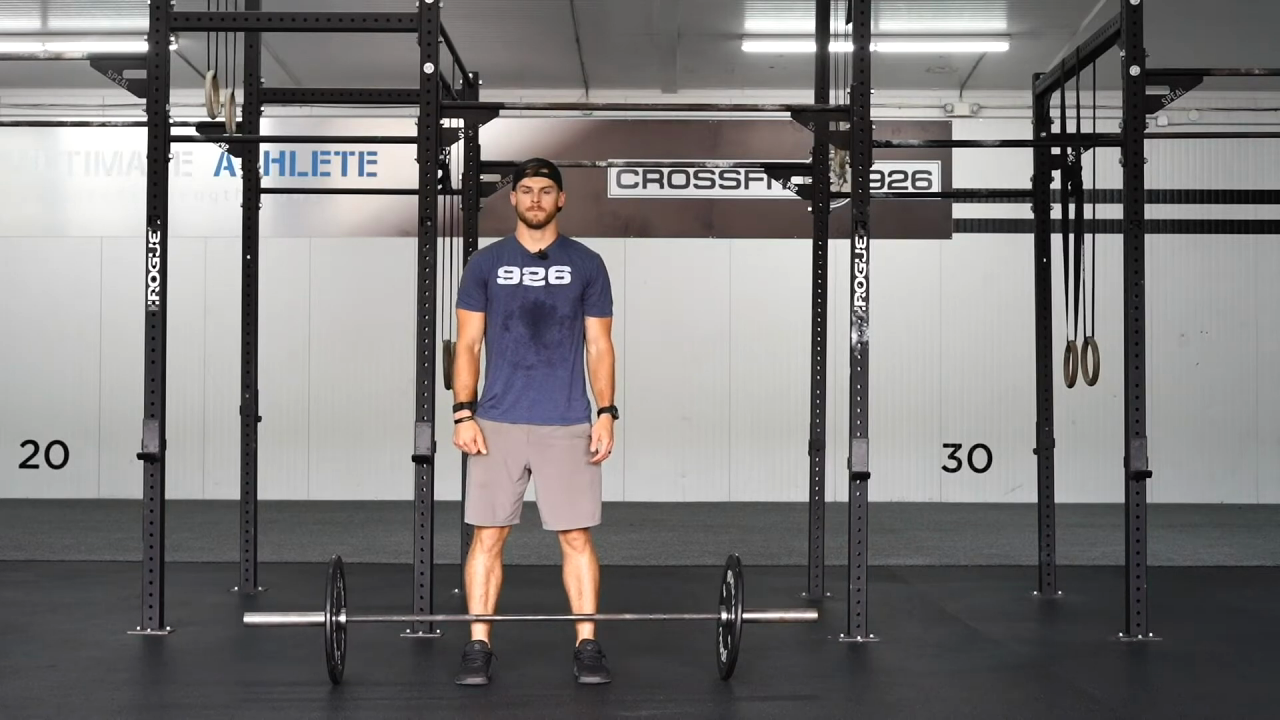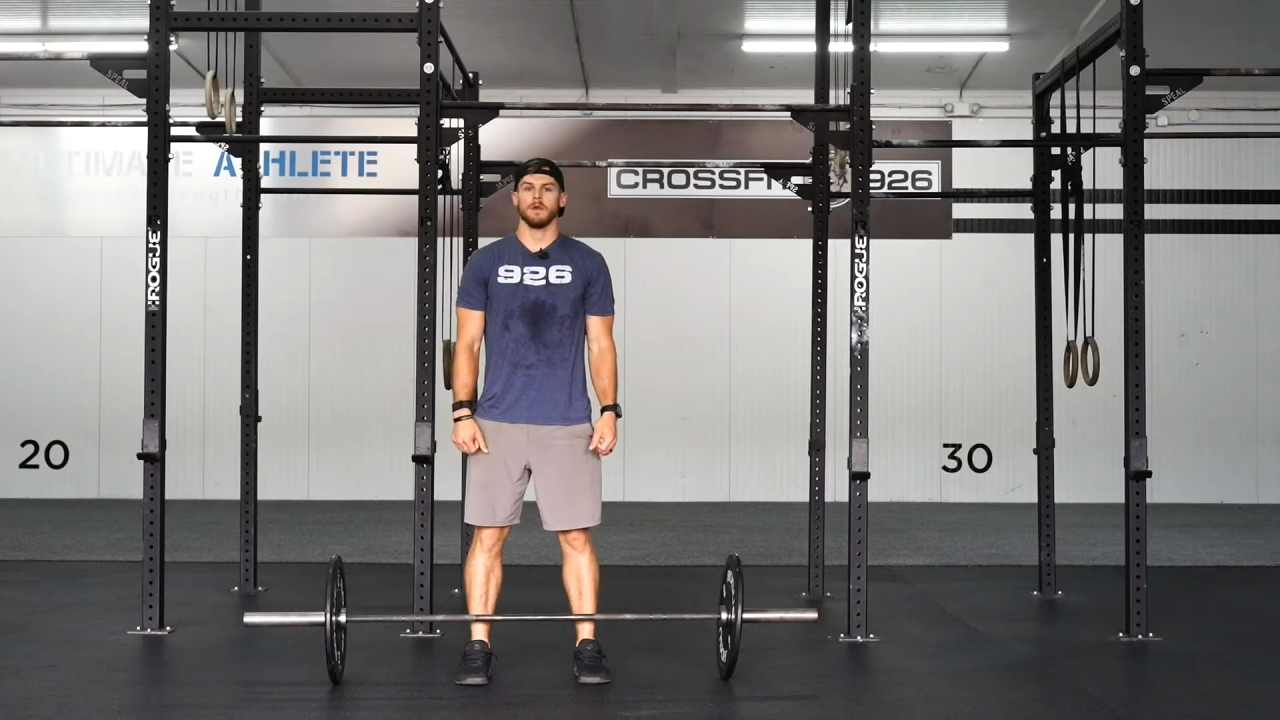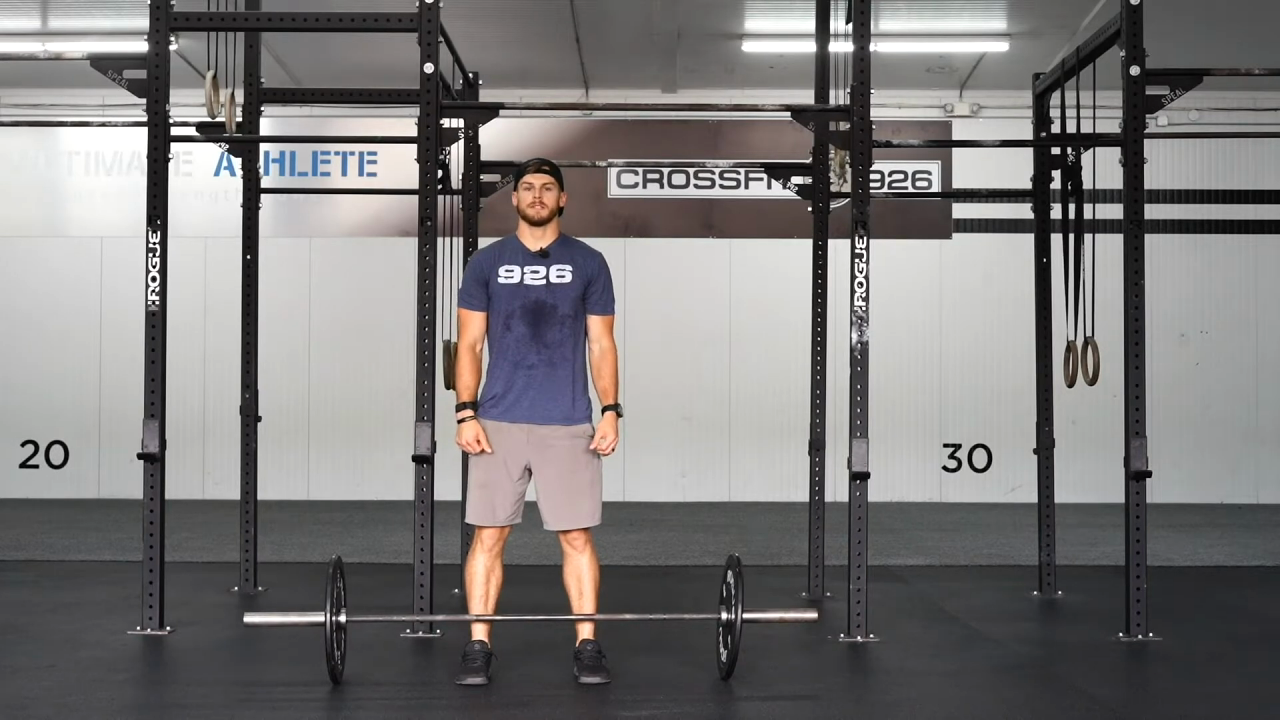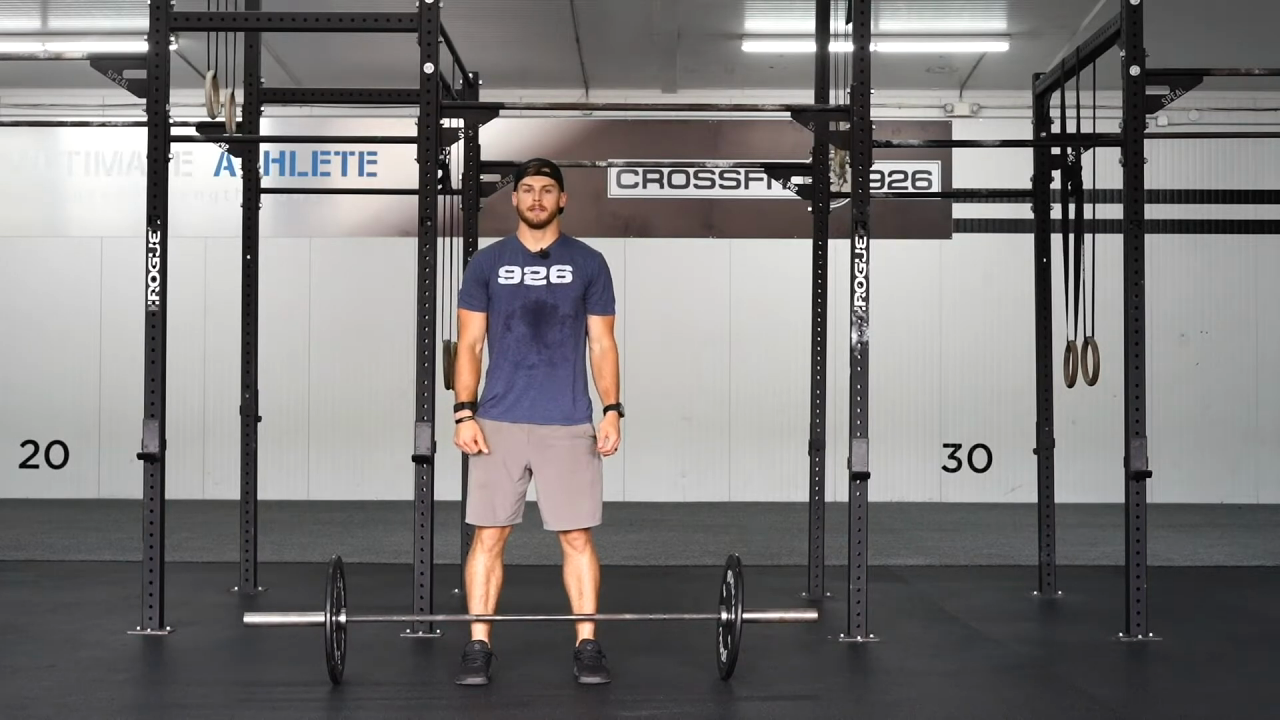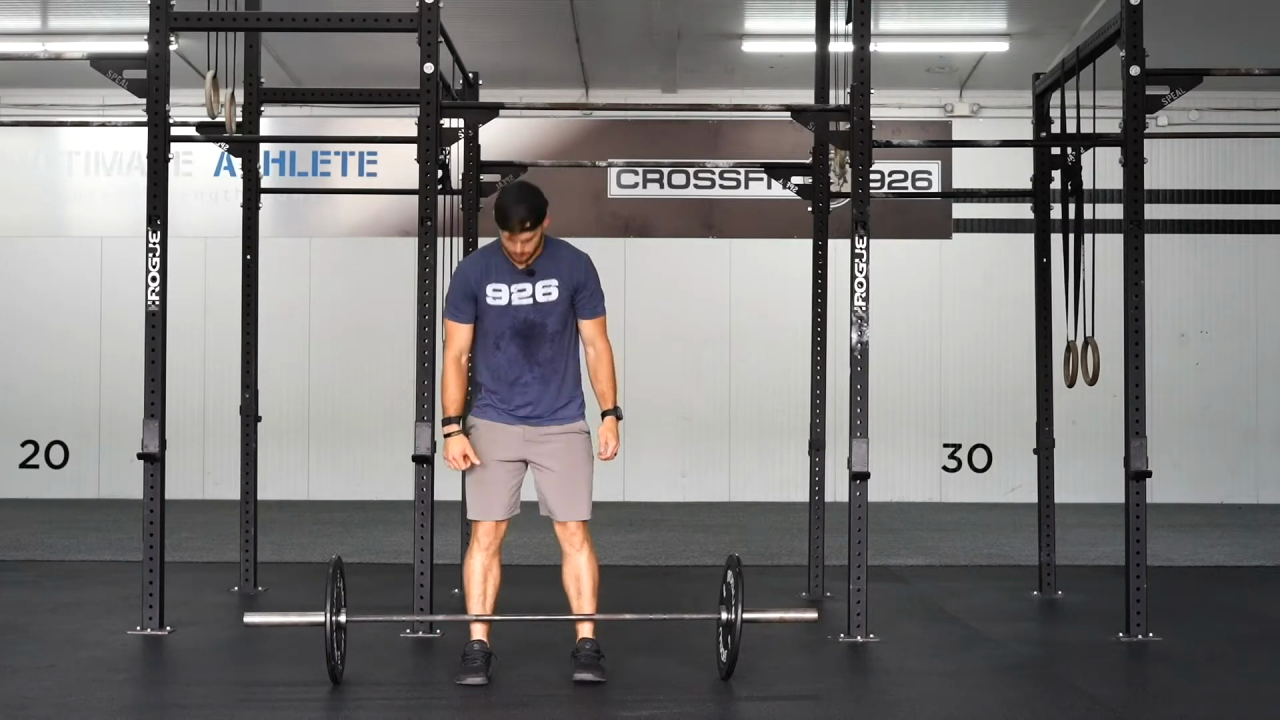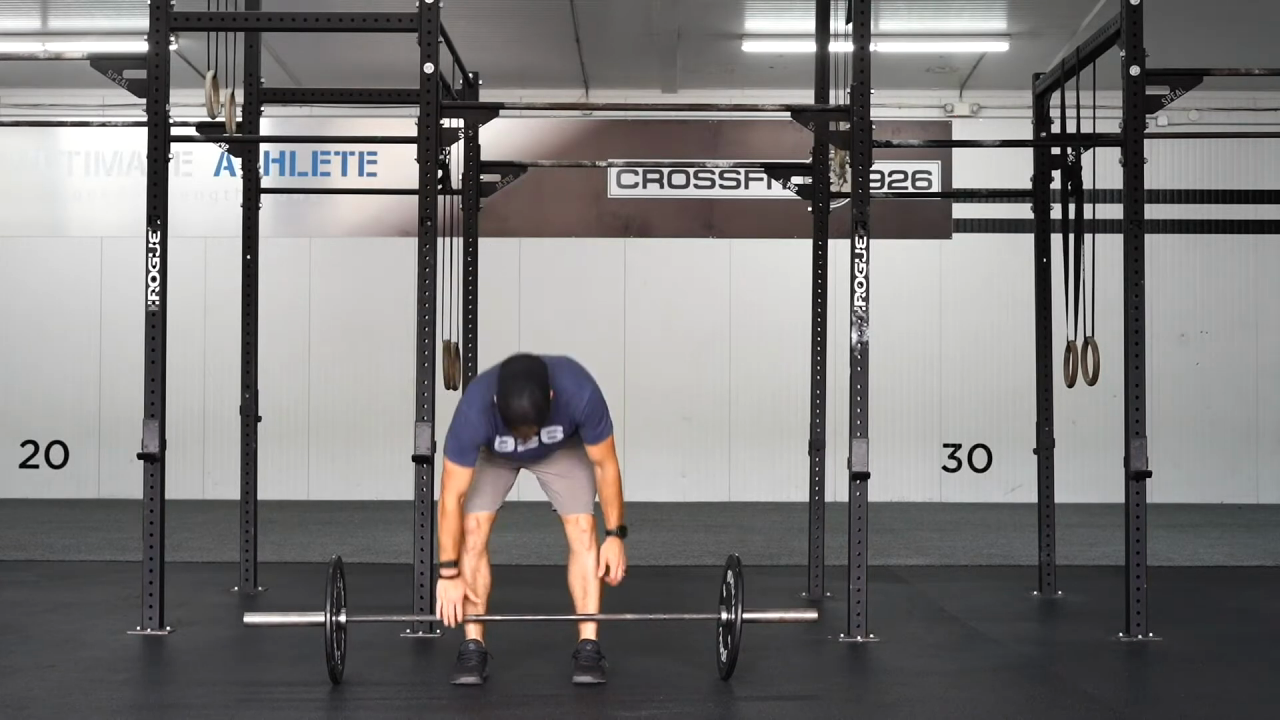
dt=0.5s
person 1, frame 1
left shoulder: (586, 264)
right shoulder: (485, 263)
left elbow: (599, 346)
right elbow: (468, 345)
left wrist: (606, 414)
right wrist: (464, 413)
left hip: (568, 426)
right hip: (498, 423)
left knee: (576, 536)
right knee: (488, 535)
left ankle: (587, 646)
right ankle: (478, 646)
person 1, frame 2
left shoulder: (588, 263)
right shoulder: (486, 262)
left elbow: (601, 344)
right elbow: (467, 343)
left wrist: (609, 411)
right wrist: (463, 413)
left hip: (568, 425)
right hip: (497, 422)
left knee: (576, 535)
right knee: (487, 535)
left ankle: (587, 646)
right ankle: (478, 646)
person 1, frame 3
left shoulder: (588, 262)
right shoulder: (486, 262)
left elbow: (601, 345)
right elbow: (469, 345)
left wrist: (610, 412)
right wrist: (466, 413)
left hip: (569, 425)
right hip: (498, 422)
left knee: (576, 535)
right knee: (488, 535)
left ankle: (587, 646)
right ankle: (478, 646)
person 1, frame 4
left shoulder: (589, 263)
right shoulder: (486, 262)
left elbow: (602, 345)
right elbow: (469, 345)
left wrist: (612, 412)
right wrist: (465, 413)
left hip: (569, 425)
right hip: (499, 423)
left knee: (577, 536)
right knee: (488, 535)
left ankle: (587, 646)
right ankle: (478, 646)
person 1, frame 5
left shoulder: (576, 266)
right shoulder: (472, 271)
left elbow: (596, 345)
right elbow: (455, 354)
left wrist: (611, 414)
right wrist: (451, 427)
left hip: (563, 426)
right hip: (492, 425)
left knee: (574, 531)
right knee: (485, 533)
left ankle: (586, 644)
right ankle: (477, 647)
person 1, frame 6
left shoulder: (580, 393)
right shoulder: (475, 409)
left elbow: (605, 464)
right elbow: (452, 496)
left wrist: (615, 534)
right wrist: (448, 573)
left hip: (564, 449)
right hip: (492, 453)
left knee: (582, 529)
right knee: (473, 530)
left ankle: (589, 648)
right ankle: (473, 648)
